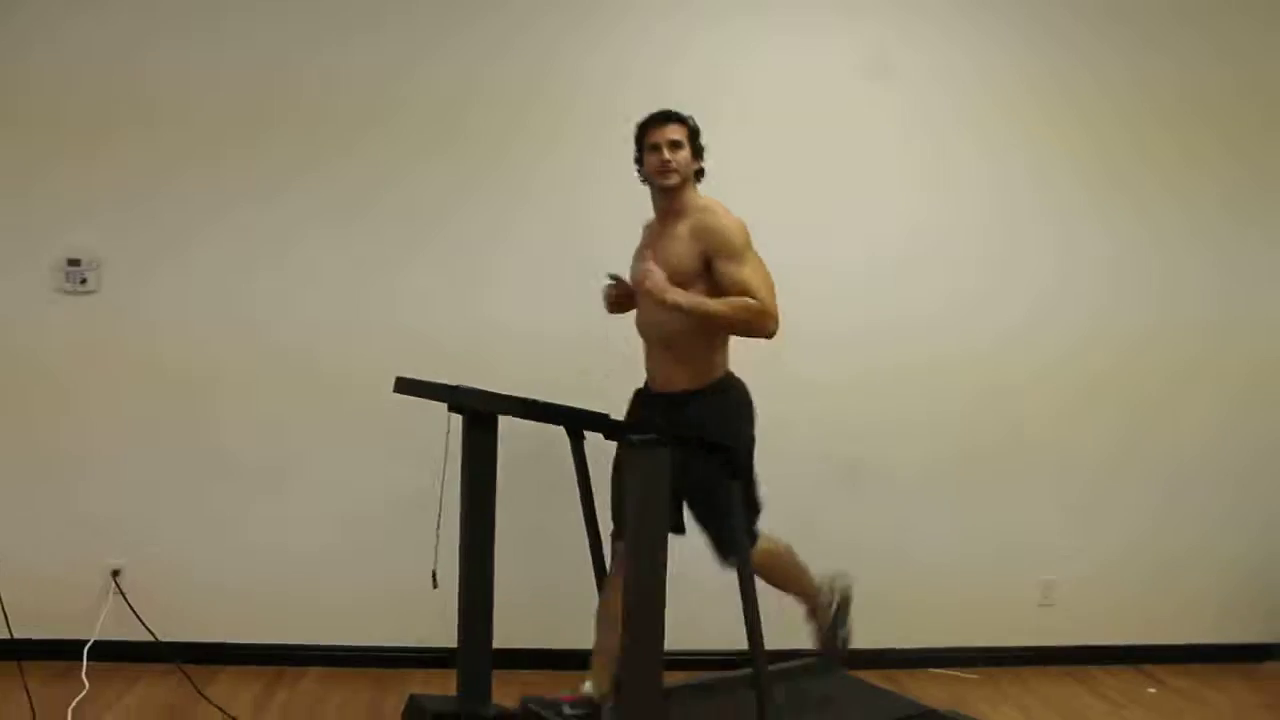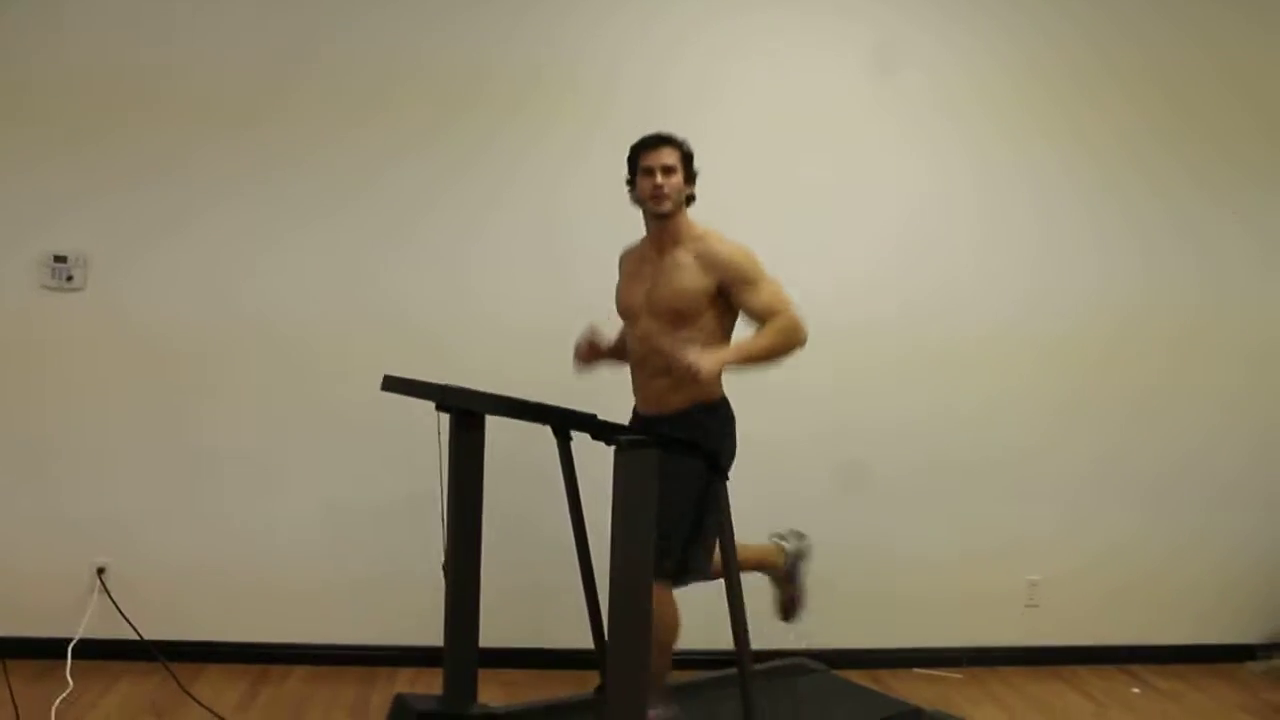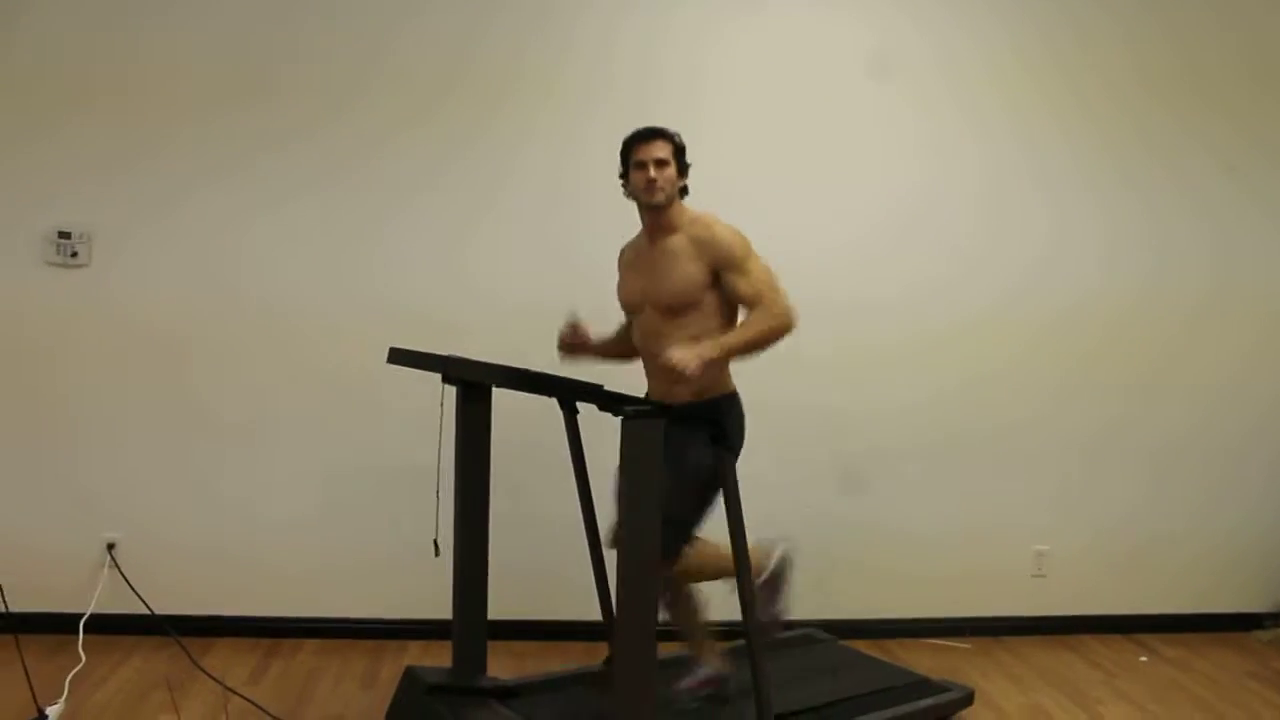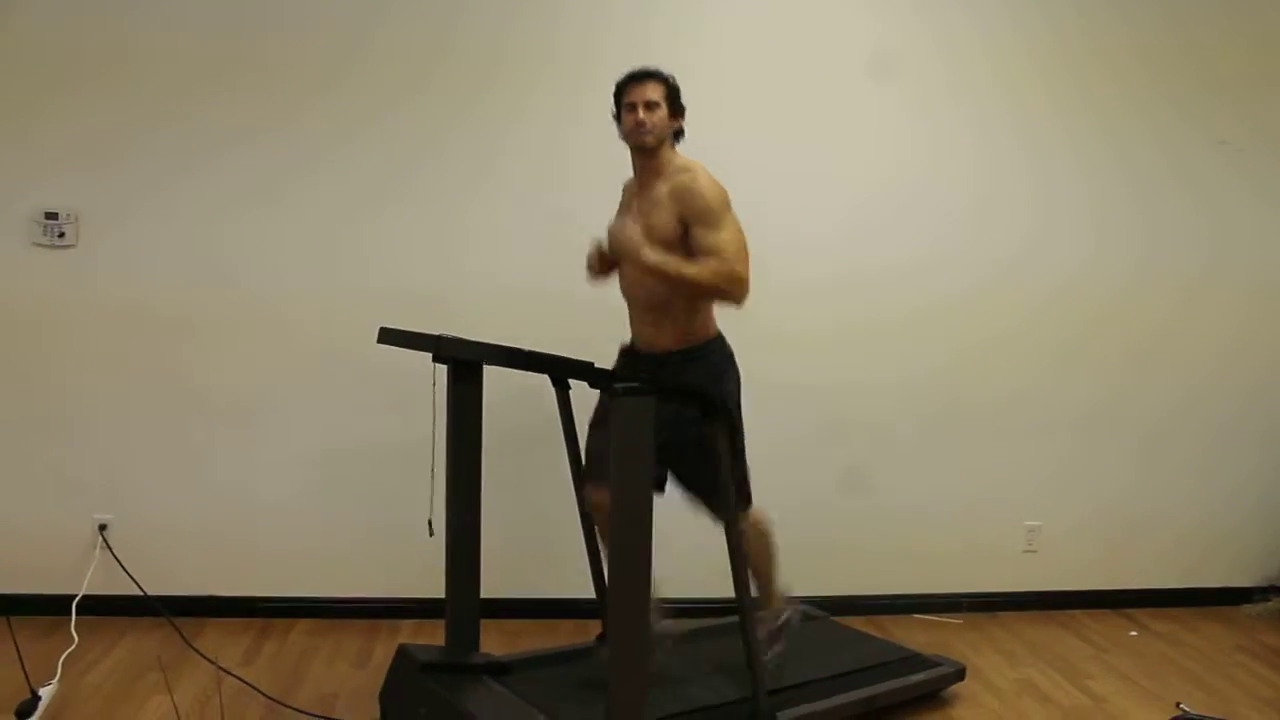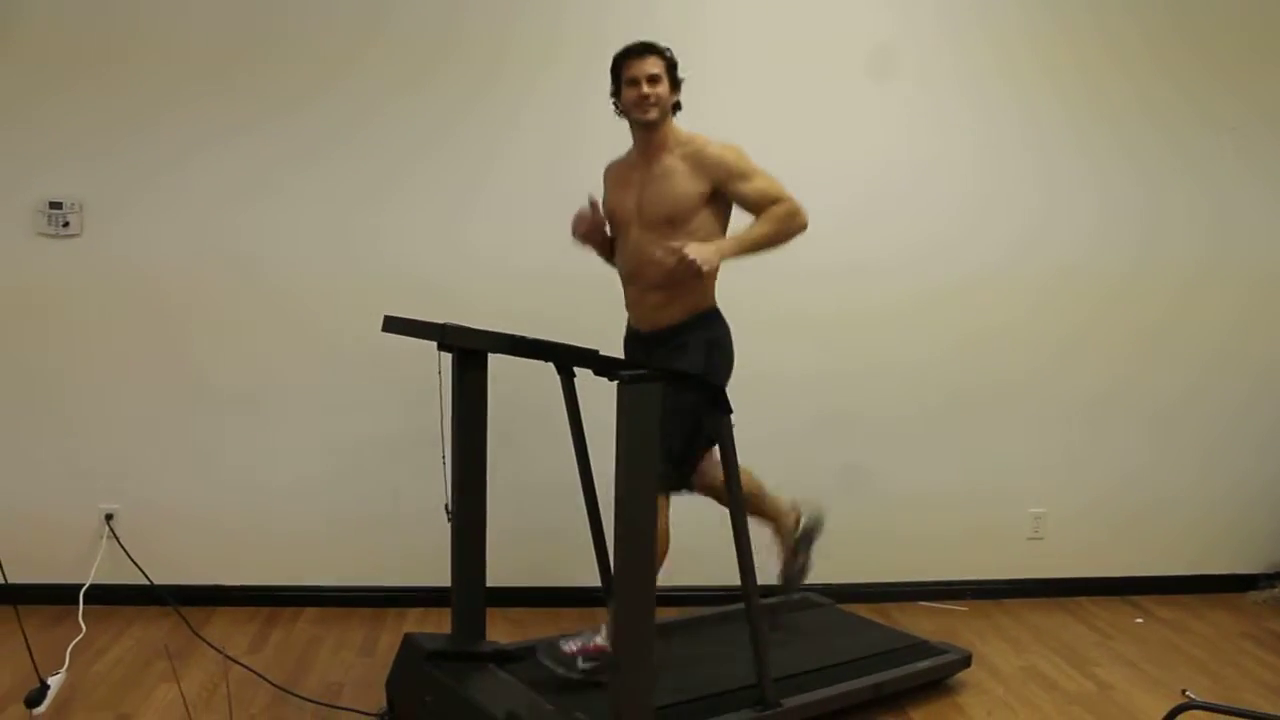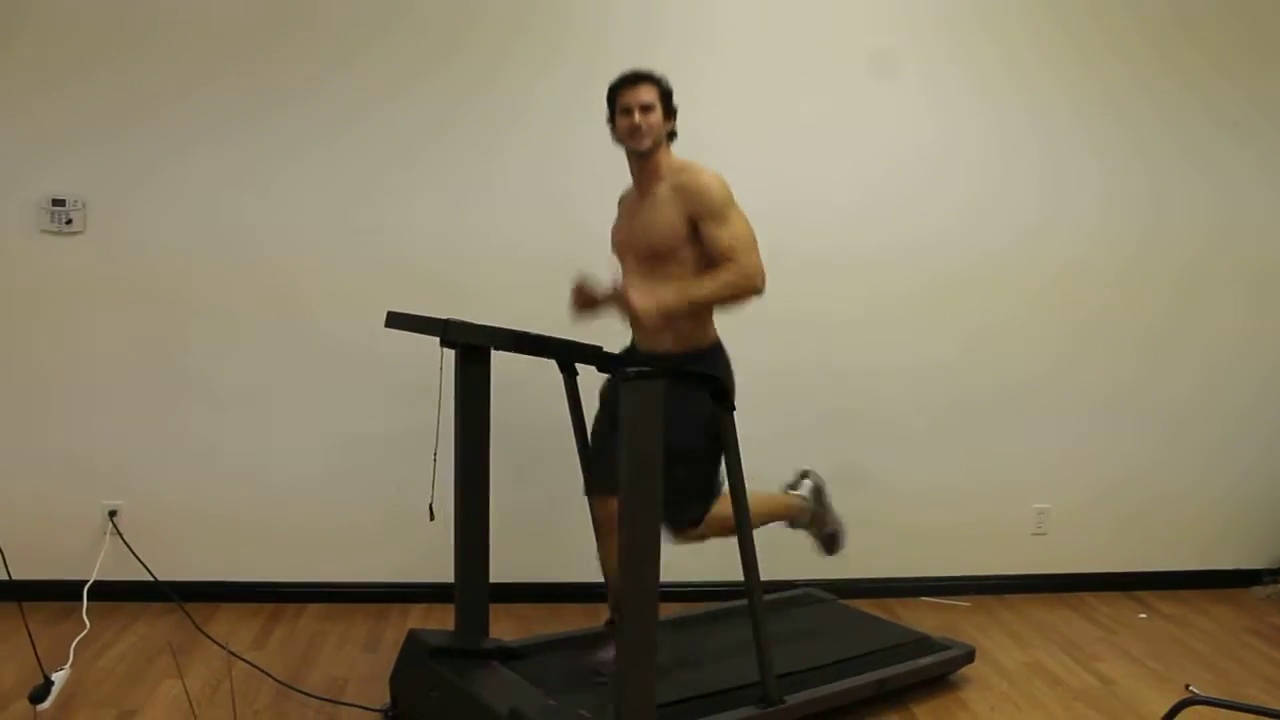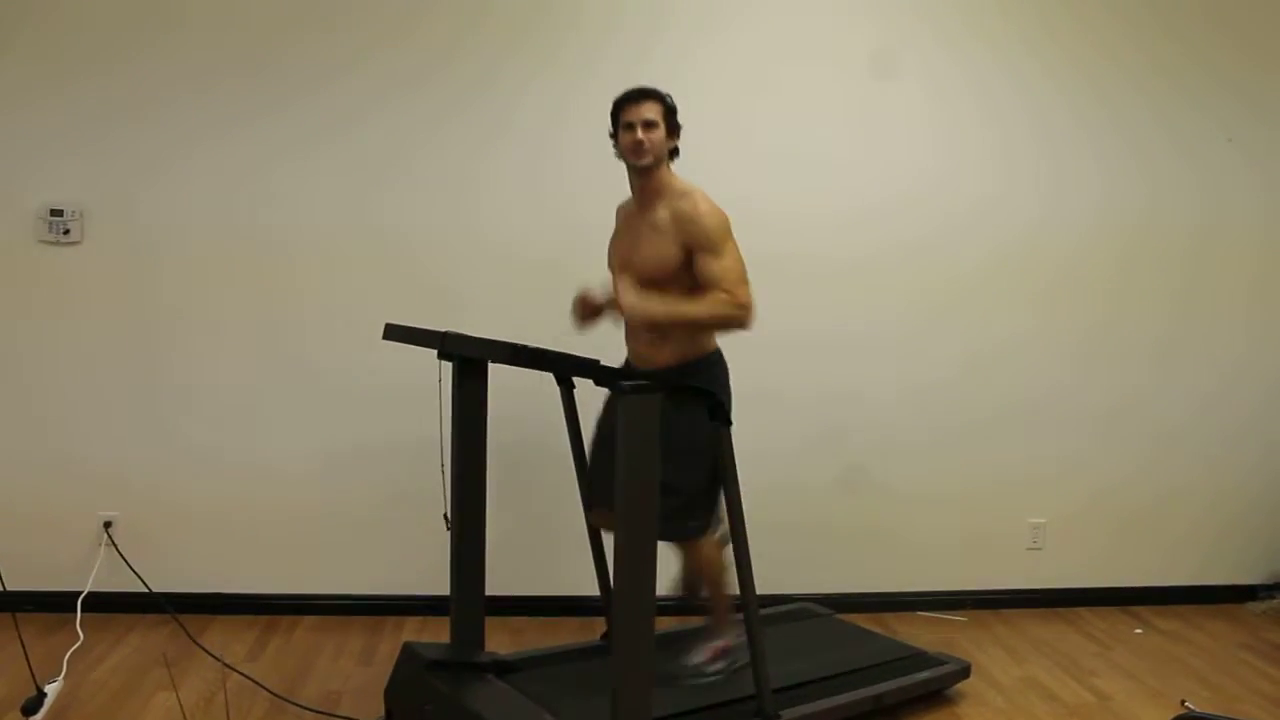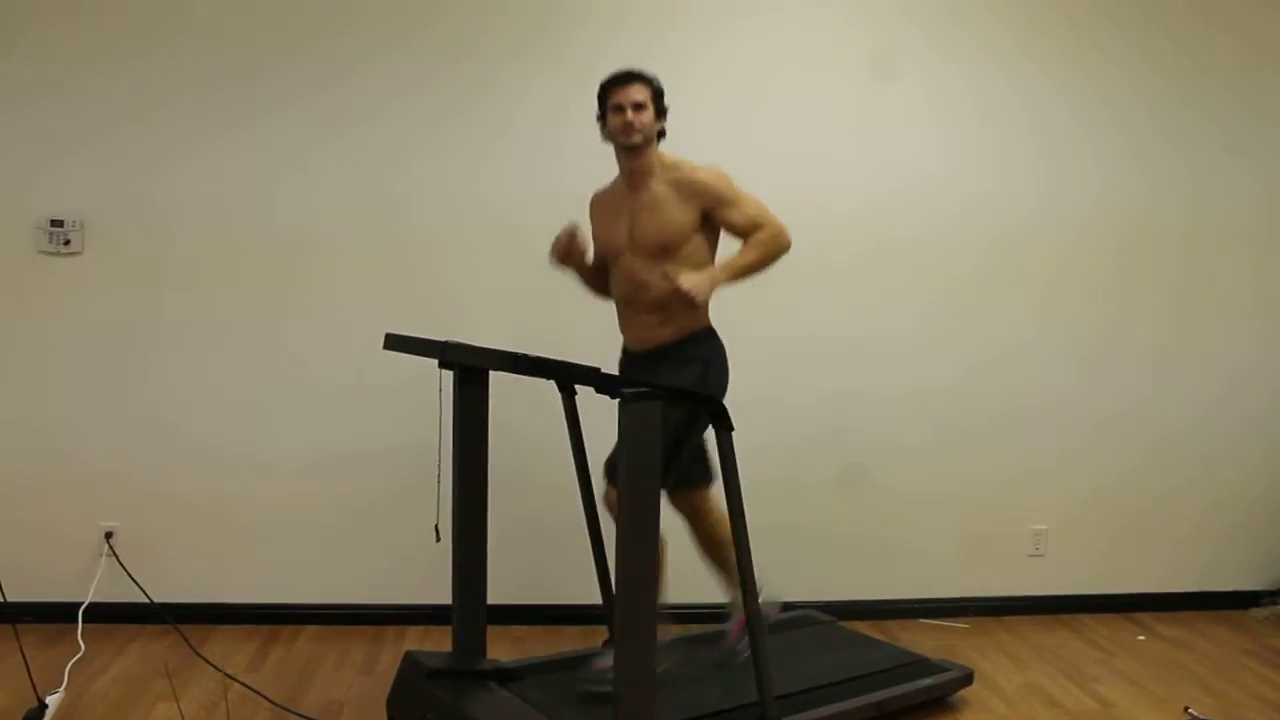
dt=0.5s
person 1, frame 1
left shoulder: (719, 226)
right shoulder: (652, 228)
left elbow: (764, 319)
left wrist: (671, 295)
right wrist: (634, 299)
left hip: (710, 411)
right hip: (654, 405)
left knee: (736, 546)
right knee: (628, 546)
left ankle: (824, 602)
right ankle: (598, 692)
person 1, frame 2
left shoulder: (718, 254)
right shoulder: (630, 259)
left elbow: (790, 329)
left wrist: (721, 357)
right wrist: (601, 348)
left hip: (699, 427)
right hip: (645, 424)
left knee: (650, 574)
right knee: (684, 558)
right ankle: (778, 553)
person 1, frame 3
left shoulder: (714, 239)
right shoulder: (629, 255)
left elbow: (779, 314)
left wrist: (706, 352)
right wrist: (590, 347)
left hip: (709, 418)
right knee: (662, 557)
left ankle: (761, 563)
right ankle: (711, 661)
person 1, frame 4
left shoulder: (696, 188)
right shoulder: (633, 190)
left elbow: (735, 283)
left wrist: (646, 255)
right wrist: (614, 260)
left hip: (697, 366)
right hip: (638, 361)
left knee: (726, 506)
right knee: (600, 493)
left ankle: (773, 610)
person 1, frame 5
left shoulder: (709, 158)
right shoulder: (615, 173)
left elbow: (792, 214)
left wrist: (719, 247)
right wrist: (594, 238)
left hip: (695, 344)
right hip: (640, 344)
right knee: (692, 469)
left ankle: (617, 634)
right ankle: (794, 526)
person 1, frame 6
left shoulder: (701, 187)
right shoulder: (628, 203)
left elbow: (751, 275)
left wrist: (663, 298)
right wrist: (610, 295)
left hip: (695, 371)
right hip: (637, 365)
left knee: (689, 521)
right knee: (606, 508)
left ankle: (799, 502)
person 1, frame 7
left shoulder: (696, 214)
right shoulder: (626, 213)
left elbow: (737, 309)
left wrist: (649, 310)
right wrist: (606, 304)
left hip: (691, 384)
right hip: (635, 380)
left knee: (687, 531)
right knee: (604, 511)
left ankle: (725, 635)
right ankle: (705, 535)
person 1, frame 8
left shoulder: (695, 183)
right shoulder: (603, 202)
left elbow: (774, 235)
left wrist: (710, 276)
right wrist: (577, 261)
left hip: (692, 360)
right hip: (636, 365)
left knee: (622, 492)
right knee: (690, 498)
right ankle: (748, 605)
